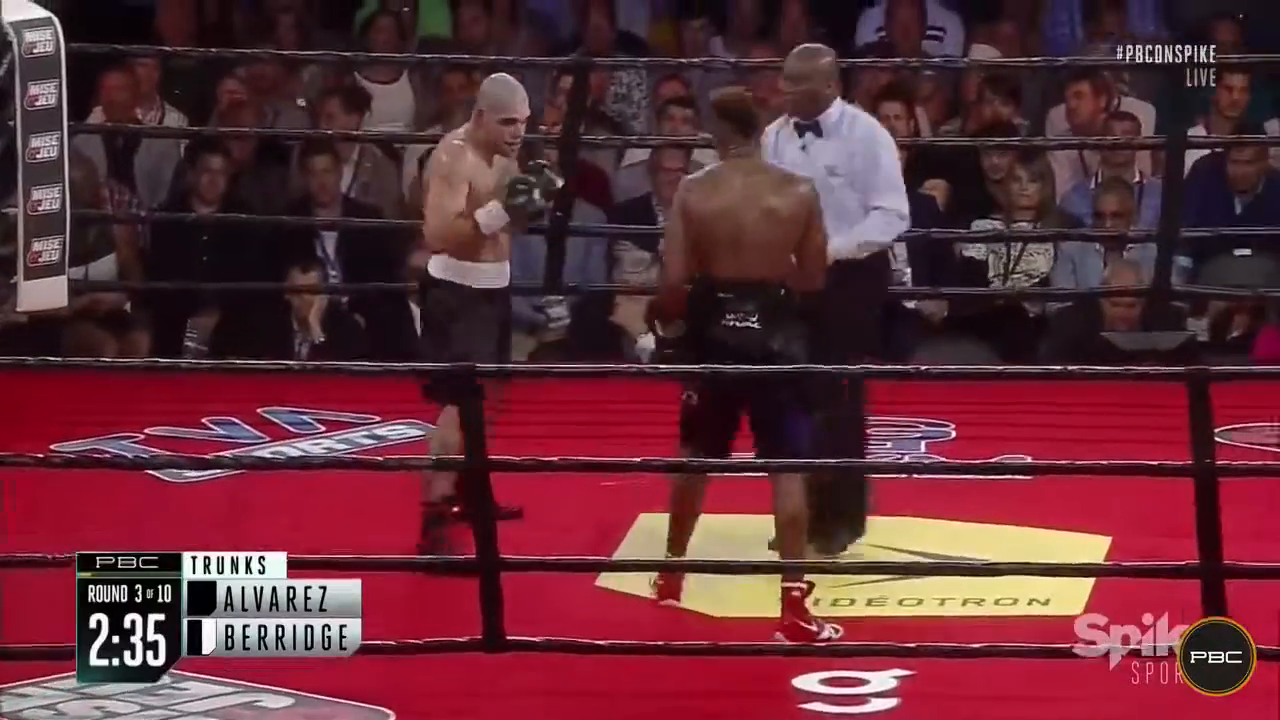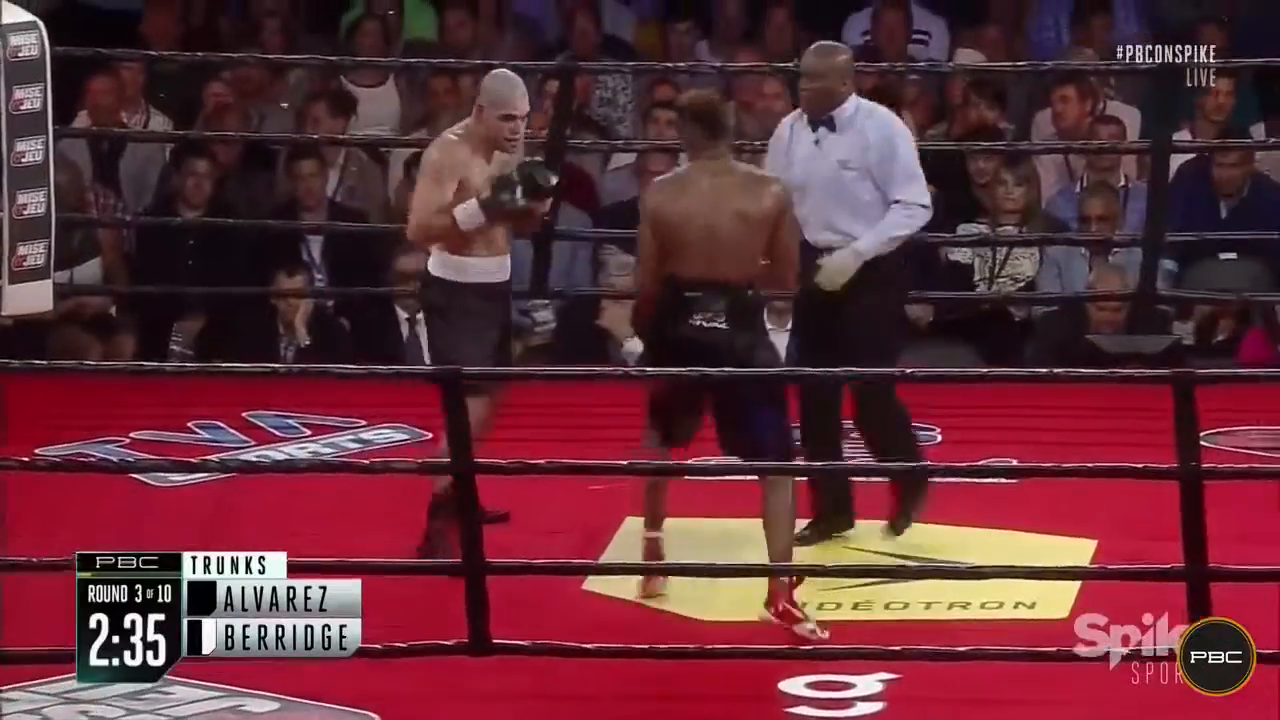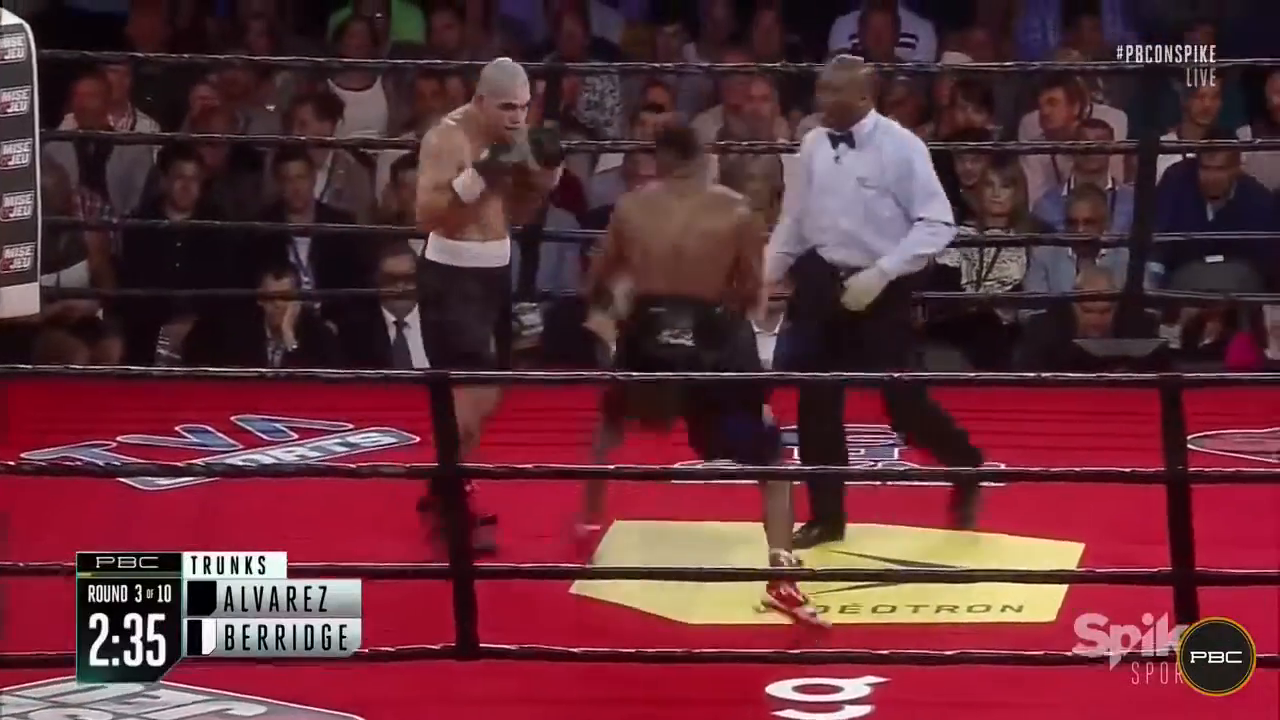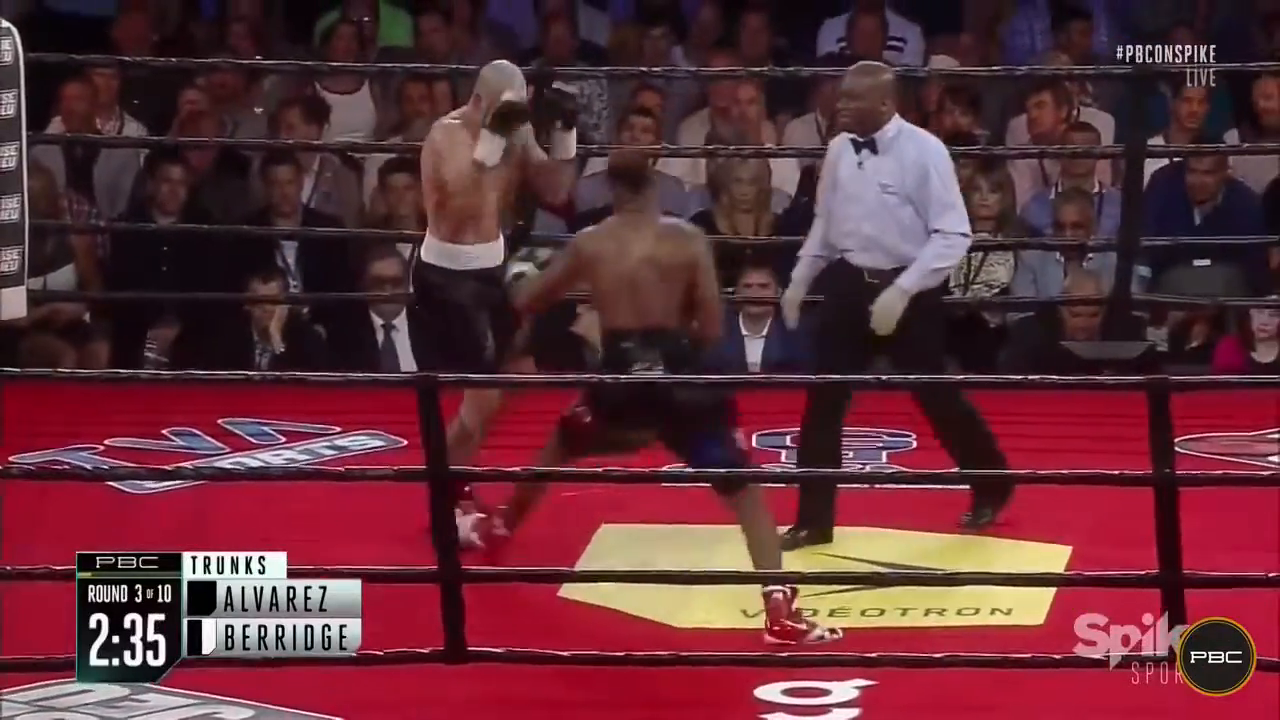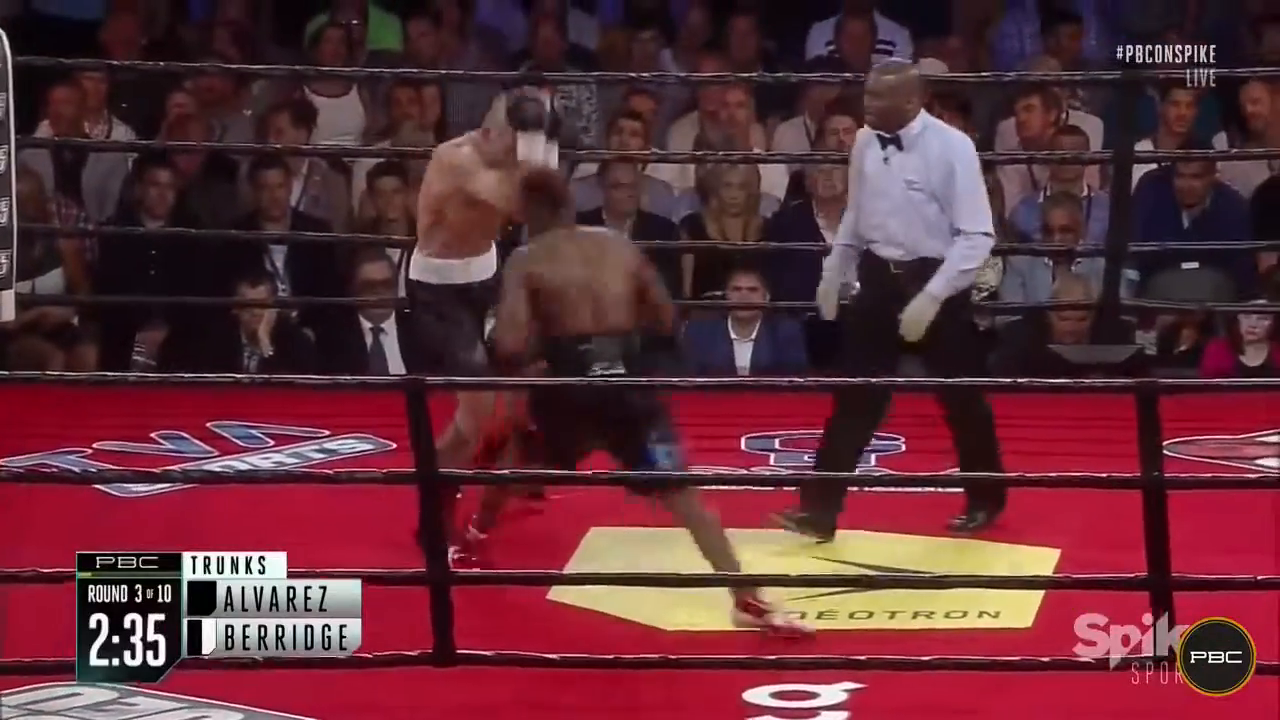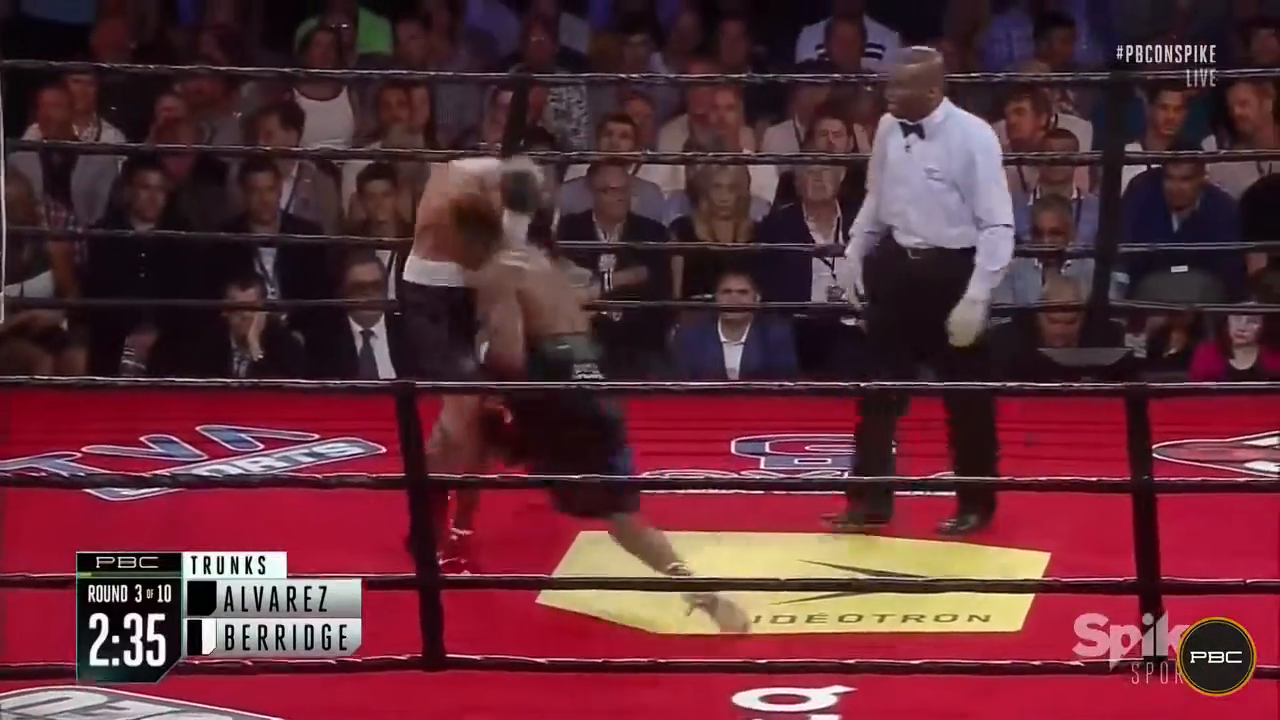
dt=0.1s
person 1, frame 1
left shoulder: (691, 192)
right shoulder: (800, 192)
left elbow: (674, 281)
right elbow: (814, 279)
left wrist: (662, 324)
left hip: (711, 331)
right hip: (775, 335)
left knee: (696, 455)
right knee: (789, 470)
left ankle: (671, 574)
right ankle: (793, 606)
person 1, frame 2
left shoulder: (660, 193)
right shoulder: (770, 192)
left elbow: (646, 284)
right elbow: (785, 279)
left wrist: (644, 326)
left hip: (679, 329)
right hip: (741, 333)
left knee: (662, 437)
right knee: (774, 465)
left ankle: (652, 552)
right ankle: (781, 596)
person 1, frame 3
left shoulder: (629, 210)
right shoulder: (736, 210)
left elbow: (595, 287)
right elbow: (750, 296)
left wrist: (611, 303)
left hip: (646, 344)
right hip: (712, 346)
left knee: (613, 417)
right knee: (770, 460)
right ankle: (783, 581)
person 1, frame 4
left shoulder: (588, 243)
right shoulder: (690, 240)
left elbow: (528, 302)
right elbow: (711, 328)
left wrist: (519, 281)
left hip: (620, 375)
right hip: (682, 376)
left knee: (563, 445)
right knee: (742, 488)
left ankle: (500, 528)
right ankle: (780, 611)
person 1, frame 5
left shoulder: (527, 259)
right shoulder: (618, 244)
left elbow: (511, 346)
right elbow: (665, 320)
left hip: (573, 384)
right hip: (630, 379)
right knee: (679, 494)
right ankle: (748, 598)
person 1, frame 6
left shoulder: (492, 279)
right shoulder: (530, 256)
left elbow: (512, 359)
left wrist: (486, 355)
left hip: (550, 387)
right hip: (588, 383)
right knee: (620, 510)
right ankle: (692, 584)
person 2, frame 1
left shoulder: (865, 135)
right shoulder: (775, 136)
left elbow: (891, 215)
left wrist: (829, 252)
left hip: (852, 275)
left knee: (839, 393)
left ankle: (845, 511)
right ankle: (827, 510)
person 2, frame 2
left shoulder: (882, 128)
right shoulder: (789, 130)
left elbow: (915, 206)
left wrist: (854, 254)
left hip: (871, 269)
right hip: (811, 266)
left knee: (871, 389)
right knee: (814, 392)
left ankle: (909, 483)
right ankle: (829, 508)
person 2, frame 3
left shoulder: (901, 146)
right shoulder: (812, 144)
left elbow: (936, 223)
right elbow: (793, 219)
left wrist: (879, 274)
right wrist: (769, 272)
left hip: (884, 284)
right hip: (822, 280)
left knee: (902, 399)
right knee: (815, 401)
left ankle: (965, 474)
right ankle: (824, 516)
person 2, frame 4
left shoulder: (924, 151)
right shoulder: (839, 150)
left elbow: (952, 236)
left wrist: (902, 291)
right wrist: (799, 280)
left hip: (907, 291)
right hip: (852, 283)
left knee: (938, 399)
right knee: (824, 400)
left ankle: (991, 484)
right ankle: (815, 517)
person 2, frame 5
left shoulder: (951, 148)
right shoulder: (866, 143)
left elbow: (976, 236)
left wrist: (930, 299)
right wrist: (835, 273)
left hip: (934, 281)
right hip: (880, 275)
left knee: (958, 394)
right knee: (856, 391)
left ankle: (985, 499)
right ankle: (820, 506)
person 2, frame 6
left shoulder: (972, 138)
right shoulder: (889, 130)
left elbow: (997, 228)
left wrist: (975, 301)
right wrist: (855, 254)
left hip: (953, 268)
right hip: (899, 264)
left knee: (963, 391)
right knee: (882, 382)
left ankle: (976, 502)
right ankle: (871, 498)
person 3, frame 1
left shoulder: (505, 153)
right shoulder: (452, 158)
left elbow: (514, 224)
right elbow: (436, 236)
left wrist: (537, 195)
right wrist: (501, 210)
left hip: (493, 288)
right hip: (455, 294)
right knee: (461, 408)
right ankle: (434, 531)
person 3, frame 2
left shoulder: (510, 148)
right shoulder: (447, 153)
left elbow: (521, 225)
right elbow: (418, 229)
left wrist: (536, 196)
right wrist: (482, 207)
left hip: (495, 284)
right hip: (454, 290)
left knee: (485, 402)
right knee: (469, 406)
left ankle: (457, 497)
right ankle: (438, 524)
person 3, frame 3
left shoulder: (519, 136)
right shoulder: (445, 137)
left elbow: (529, 209)
right elbow: (426, 214)
left wrist: (550, 166)
right wrist: (479, 175)
left hip: (496, 270)
right hip: (452, 274)
left knee: (484, 391)
right knee: (478, 395)
person 3, frame 4
left shoulder: (515, 133)
right shoulder: (449, 134)
left elbow: (557, 194)
right elbow: (460, 195)
left wrist: (563, 130)
right wrist: (495, 135)
left hip: (489, 270)
right hip: (448, 275)
left knee: (491, 390)
right knee: (484, 393)
left ankle: (457, 489)
person 3, frame 5
left shoulder: (514, 148)
right shoulder: (456, 159)
right elbow: (511, 204)
left wrist: (546, 140)
right wrist: (529, 136)
left hip: (482, 282)
right hip: (439, 292)
right knee: (478, 404)
person 3, frame 6
left shoulder: (501, 187)
right shoulder: (457, 185)
left hip: (471, 287)
right hip: (429, 293)
right knee: (461, 404)
right ankle: (428, 524)
